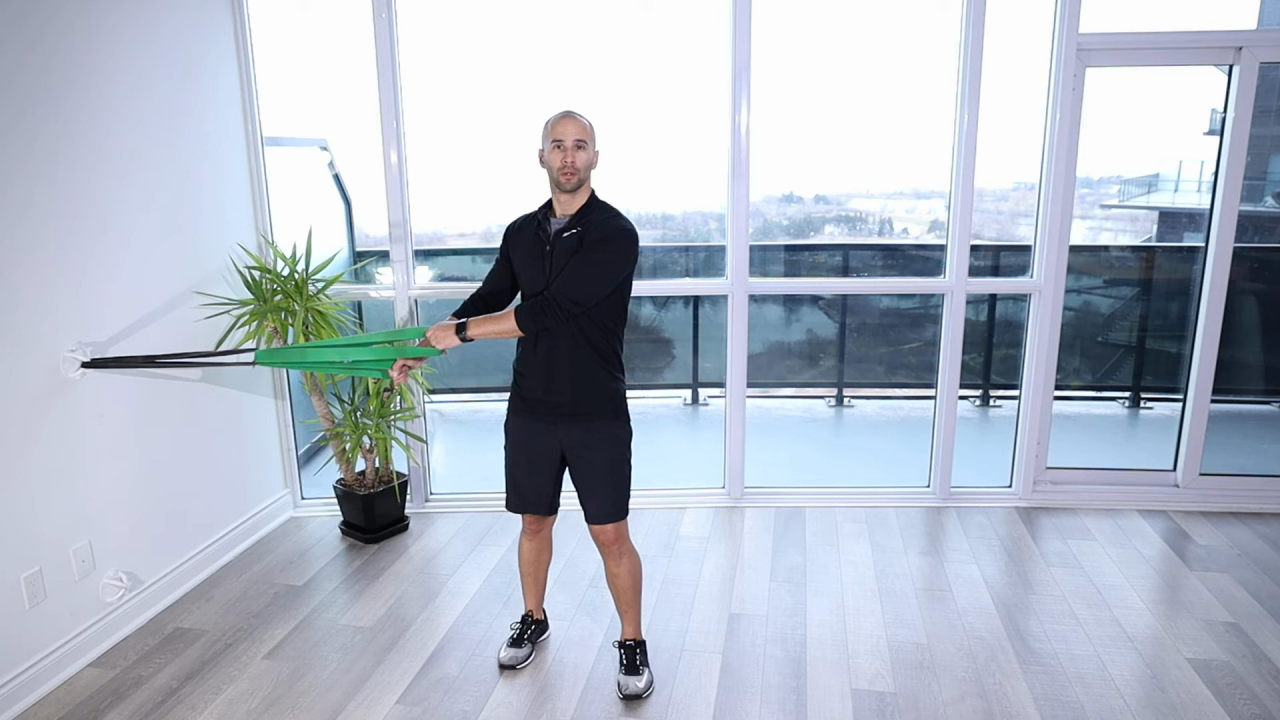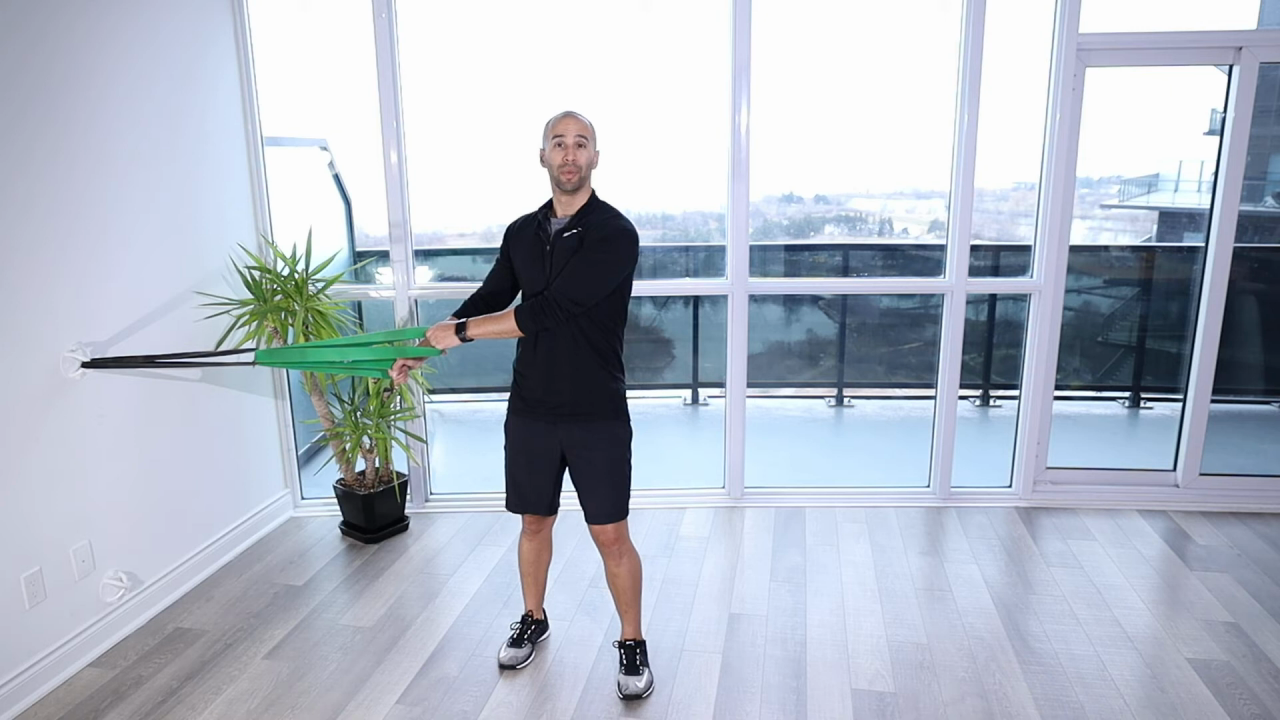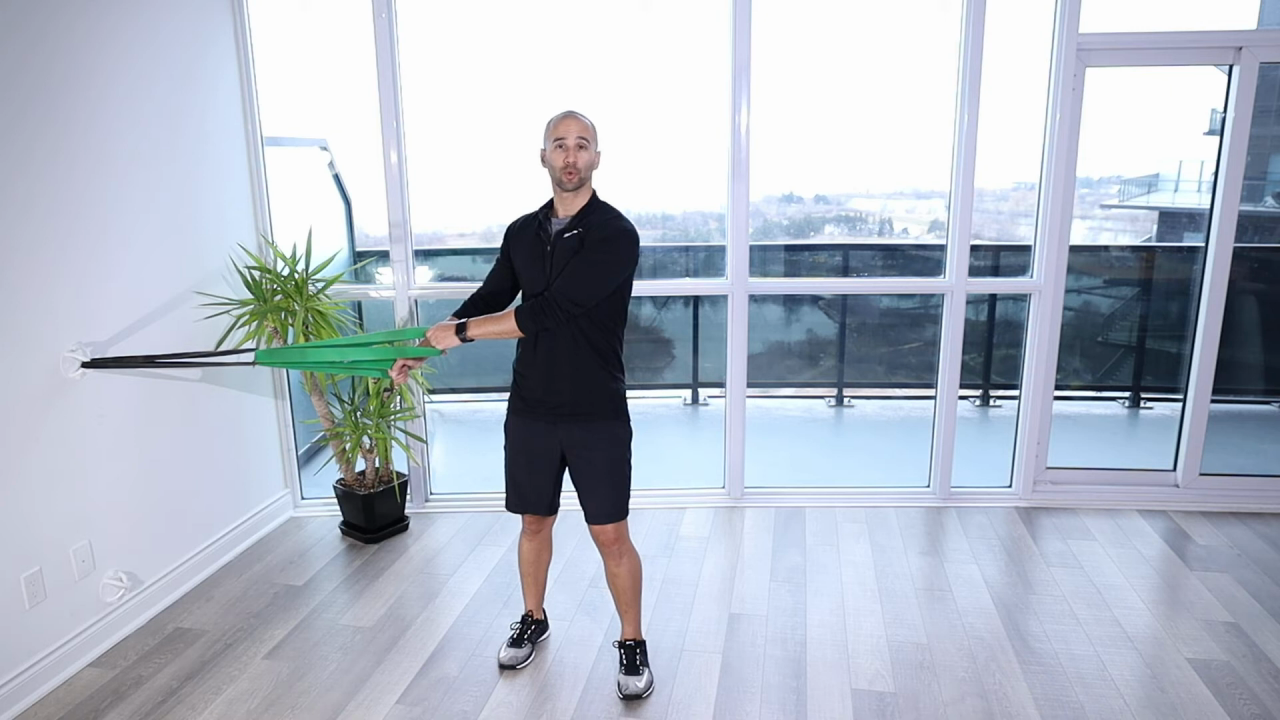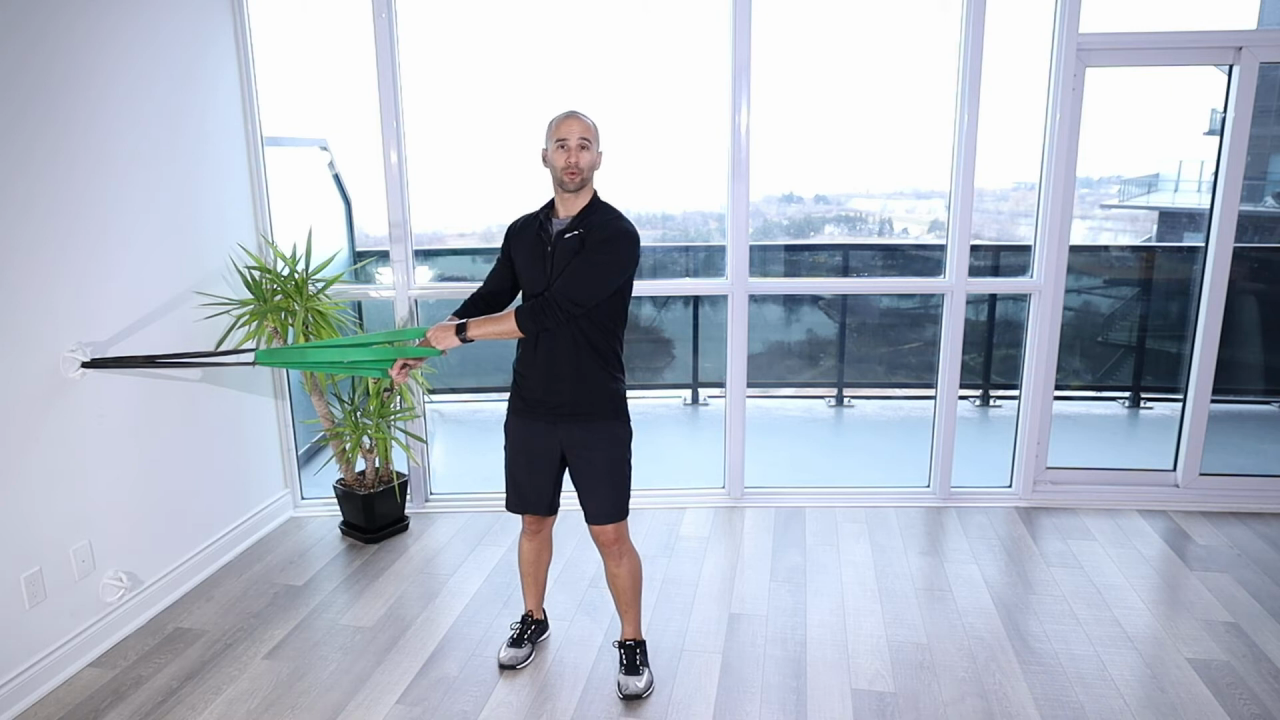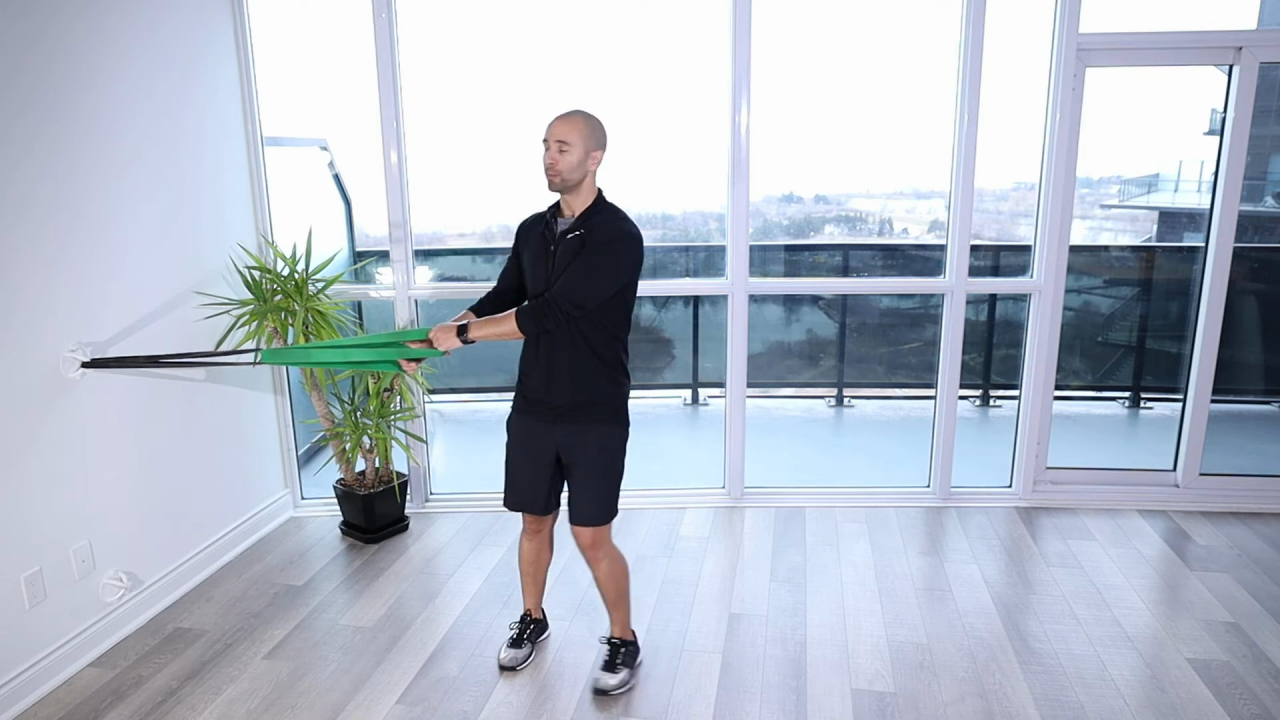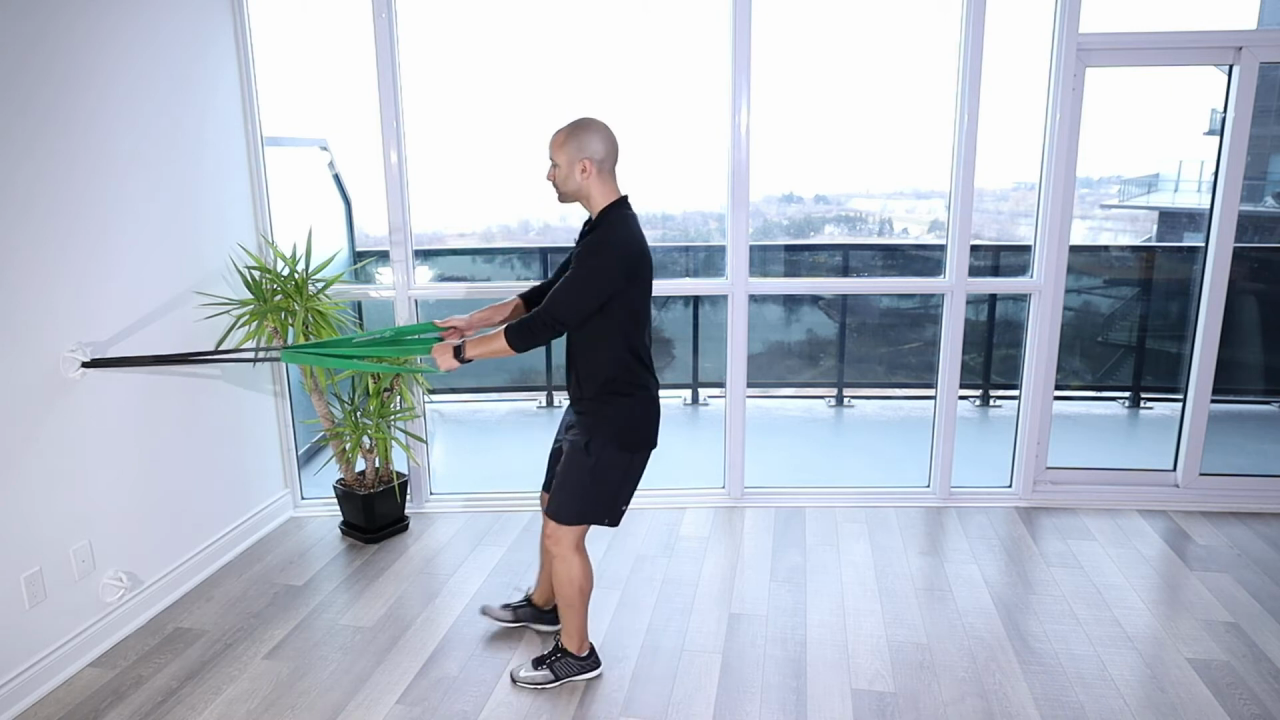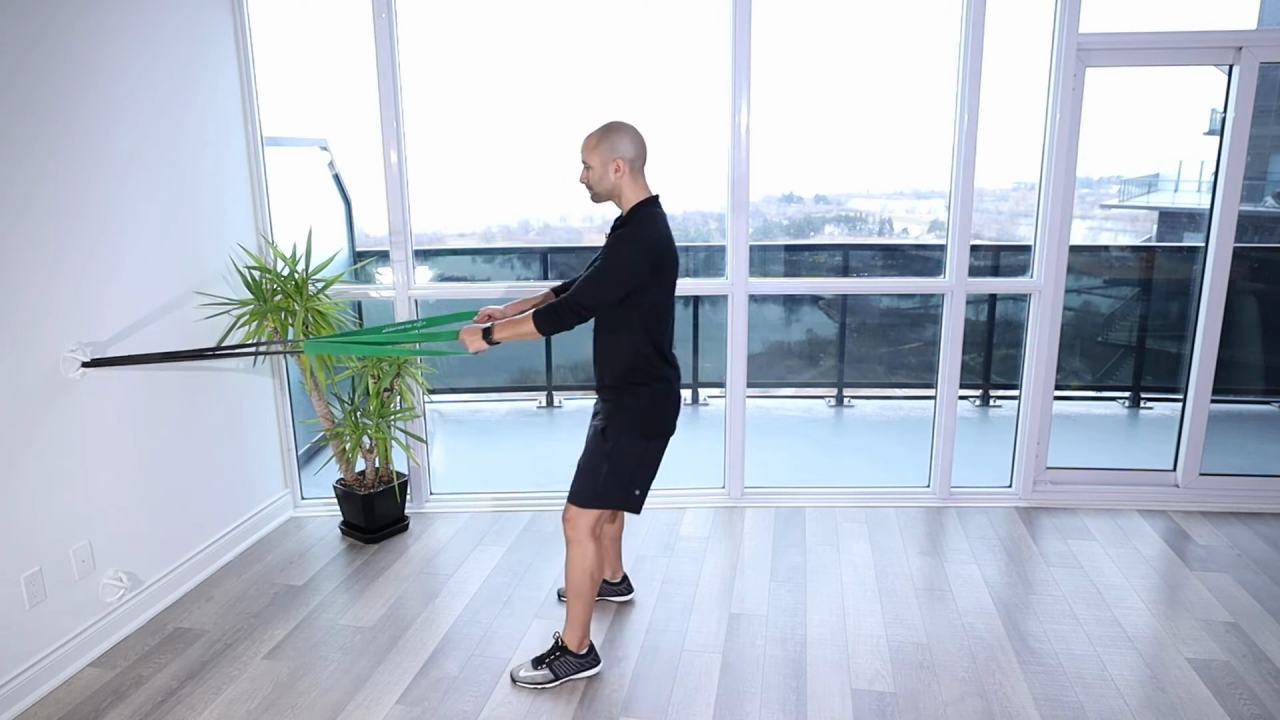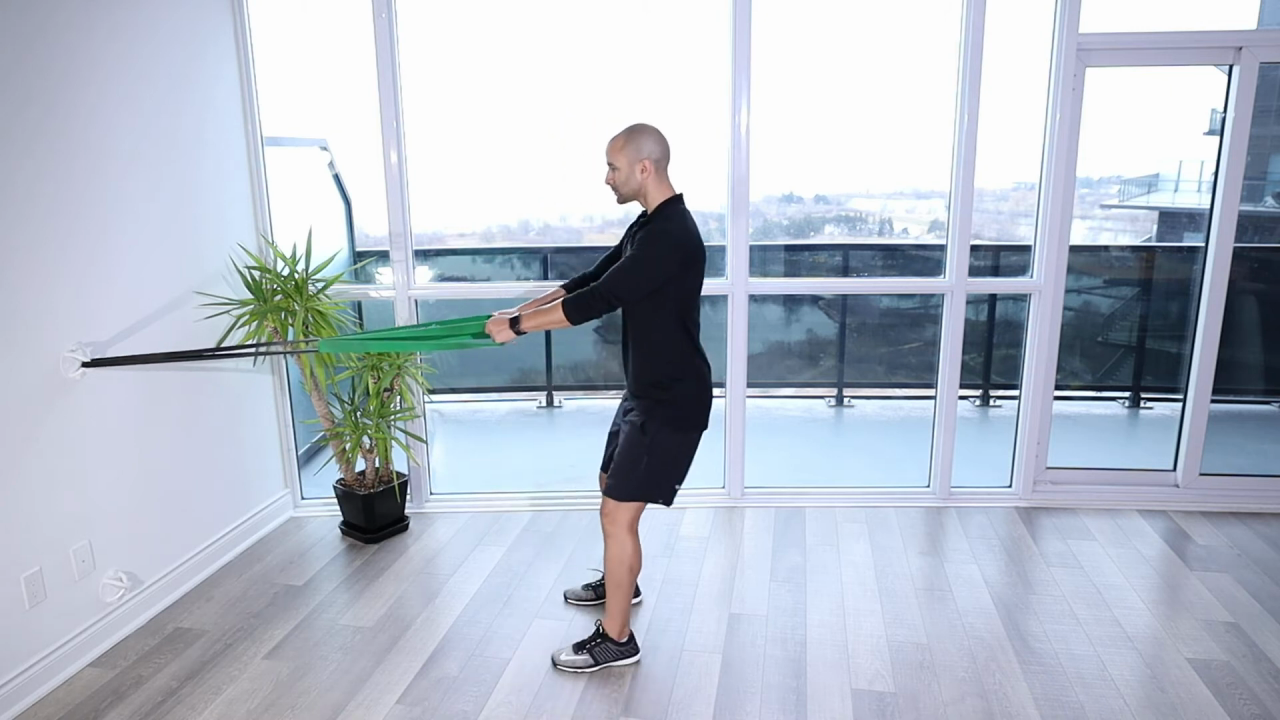
dt=0.4s
person 1, frame 1
left shoulder: (614, 233)
right shoulder: (520, 233)
left elbow: (550, 310)
right elbow: (487, 298)
left wrist: (462, 331)
right wrist: (424, 350)
left hip: (597, 416)
right hip: (531, 412)
left knee: (611, 536)
right knee: (534, 522)
left ankle: (632, 644)
right ankle: (533, 621)
person 1, frame 2
left shoulder: (614, 233)
right shoulder: (521, 233)
left elbow: (551, 310)
right elbow: (488, 299)
left wrist: (460, 331)
right wrist: (423, 350)
left hip: (597, 416)
right hip: (531, 411)
left knee: (611, 536)
right knee: (534, 522)
left ankle: (632, 644)
right ankle: (533, 619)
person 1, frame 3
left shoulder: (614, 233)
right shoulder: (521, 232)
left elbow: (550, 310)
right elbow: (488, 298)
left wrist: (462, 332)
right wrist: (424, 349)
left hip: (597, 416)
right hip: (531, 411)
left knee: (611, 536)
right knee: (534, 522)
left ankle: (631, 644)
right ankle: (533, 620)
person 1, frame 4
left shoulder: (616, 234)
right shoulder: (522, 232)
left elbow: (551, 311)
right elbow: (488, 298)
left wrist: (460, 331)
right wrist: (425, 349)
left hip: (597, 415)
right hip: (531, 410)
left knee: (611, 536)
right knee: (534, 522)
left ankle: (632, 644)
right ankle: (533, 619)
person 1, frame 5
left shoulder: (619, 236)
right shoulder: (533, 230)
left elbow: (550, 313)
right elbow: (500, 298)
left wrist: (463, 333)
right wrist: (436, 341)
left hip: (596, 415)
right hip: (534, 408)
left knee: (592, 537)
right knee: (535, 522)
left ankle: (623, 641)
right ankle: (532, 619)
person 1, frame 6
left shoulder: (614, 244)
right shoulder: (600, 231)
left elbow: (544, 325)
right elbow: (546, 294)
left wrist: (463, 352)
right wrist: (474, 320)
left hip: (617, 418)
right hip: (591, 406)
left knee: (563, 533)
right knee: (553, 505)
left ankle: (575, 653)
right ankle: (543, 605)
person 1, frame 7
left shoulder: (640, 238)
right shoulder: (638, 226)
left elbow: (574, 310)
right elbow: (579, 288)
left wrist: (491, 335)
right wrist: (510, 310)
left hip: (638, 403)
right hip: (628, 393)
left knee: (580, 518)
right knee: (603, 498)
left ankle: (575, 649)
right ankle: (612, 579)
person 1, frame 8
left shoulder: (672, 235)
right shoulder: (647, 226)
left elbow: (600, 300)
right elbow: (592, 279)
left wrist: (518, 326)
right wrist: (523, 309)
left hip: (672, 401)
right hip: (646, 392)
left knee: (618, 513)
right knee: (613, 485)
left ankle: (615, 639)
right ankle: (619, 581)
